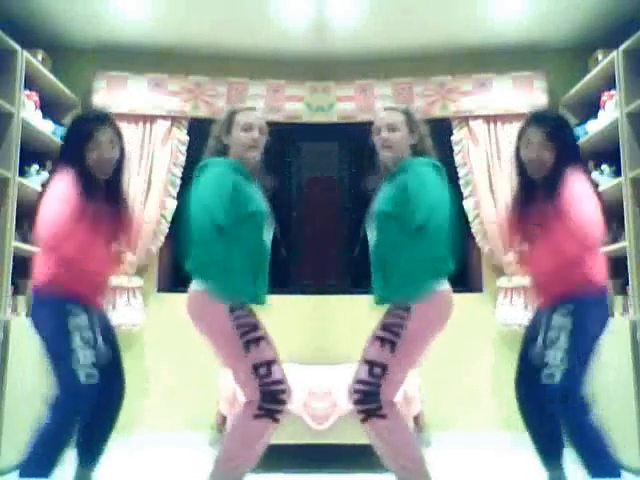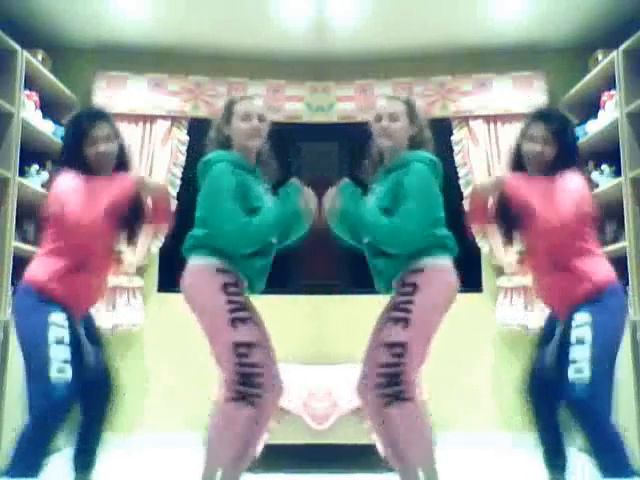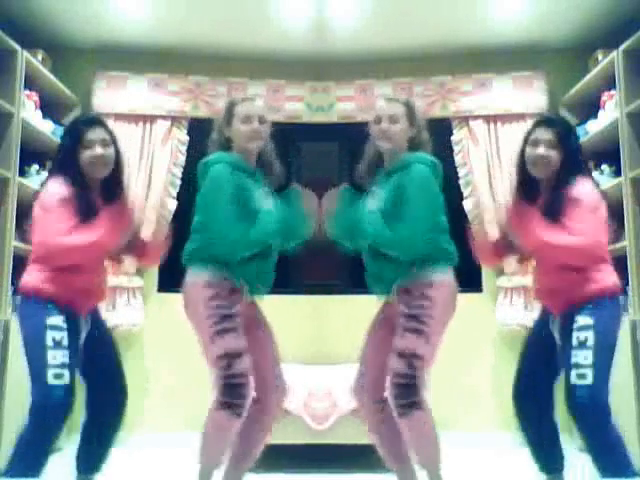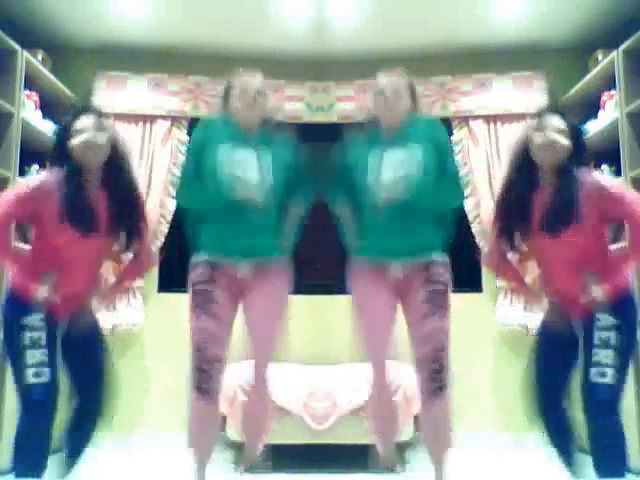
dt=0.2s
person 1, frame 1
left shoulder: (248, 183)
right shoulder: (221, 176)
right elbow: (202, 221)
right wrist: (225, 286)
left hip: (234, 302)
right hip: (217, 301)
left knee: (267, 396)
right knee: (270, 395)
person 1, frame 2
left shoulder: (256, 176)
right shoulder: (223, 172)
left elbow: (275, 234)
right elbow: (237, 235)
left wrist: (301, 211)
right wrist: (289, 207)
left hip: (233, 282)
right hip: (212, 276)
left knee: (268, 385)
right knee: (245, 380)
person 1, frame 3
left shoulder: (262, 177)
right shoulder: (221, 175)
left elbow: (276, 238)
right elbow: (231, 240)
left wrist: (301, 217)
right wrist: (288, 216)
left hip: (239, 291)
right hip: (211, 285)
left knee: (272, 389)
right knee: (235, 386)
person 1, frame 4
left shoulder: (281, 146)
right shoulder: (208, 136)
left elbow: (298, 187)
right elbow: (188, 195)
left wrist: (294, 211)
right wrist: (231, 194)
left hip: (268, 267)
right hip: (215, 264)
left knee: (261, 363)
right knee: (206, 369)
person 2, frame 1
left shoulder: (418, 176)
right shoulder: (391, 183)
left elbow: (437, 222)
left wrist: (412, 286)
left hip: (421, 300)
right hip: (405, 301)
left knee: (369, 395)
right knee: (372, 396)
person 2, frame 2
left shoulder: (415, 171)
right shoulder: (382, 175)
left elbow: (402, 234)
right elbow: (365, 234)
left wrist: (349, 207)
right wrist: (339, 211)
left hip: (427, 276)
right hip: (406, 282)
left knee: (395, 379)
right knee: (371, 385)
person 2, frame 3
left shoulder: (418, 174)
right shoulder: (377, 178)
left elbow: (409, 240)
right elbow: (365, 237)
left wrist: (351, 217)
right wrist: (337, 217)
left hip: (427, 286)
right hip: (400, 290)
left knee: (405, 386)
right knee: (366, 389)
person 2, frame 4
left shoulder: (431, 136)
right shoulder: (358, 145)
left elbow: (451, 195)
right elbow: (339, 186)
left wrist: (409, 195)
right wrist: (345, 211)
left hip: (424, 264)
right hip: (372, 268)
left knee: (432, 371)
right knee: (378, 366)
person 3, frame 1
left shoulder: (110, 193)
right shoulder: (67, 184)
left elbow: (122, 231)
right elbow: (54, 233)
left hip: (89, 304)
right hip: (60, 301)
left knee: (111, 392)
right knee: (78, 396)
person 3, frame 2
left shoulder: (108, 187)
right shoulder: (70, 183)
left elbow: (161, 218)
right elbow: (85, 218)
left wrist: (154, 194)
right wrist: (130, 184)
left hip: (75, 308)
right hip: (43, 301)
left knee: (98, 391)
right knee: (54, 397)
person 3, frame 3
left shoulder: (111, 200)
right shoulder: (58, 192)
left elbow: (147, 255)
right elbow: (50, 248)
left wrist: (157, 239)
right wrist: (112, 229)
left hip: (84, 311)
right hip: (46, 304)
left knee: (111, 397)
right knee: (54, 400)
person 3, frame 4
left shoulder: (121, 197)
right shoulder: (47, 186)
left elbow: (142, 253)
left wrist: (108, 291)
left hip: (76, 311)
right hip: (32, 307)
left knee: (92, 398)
right knee: (40, 401)
person 4, frame 1
left shoulder: (572, 183)
right shoulder: (529, 192)
left elbow: (585, 233)
right elbow: (517, 235)
left wrist: (533, 259)
left hip: (578, 301)
right hip: (551, 303)
left knee: (561, 396)
right knee: (529, 391)
person 4, frame 2
left shoulder: (569, 183)
right shoulder: (529, 187)
left elbow: (554, 216)
right elbow: (479, 218)
left wrist: (508, 184)
right wrist: (484, 194)
left hip: (596, 301)
right hip: (564, 308)
left knee: (585, 396)
right knee: (542, 391)
person 4, frame 3
left shoulder: (581, 191)
right shoulder: (528, 200)
left elbow: (589, 248)
right elbow: (493, 256)
left wrist: (527, 229)
right wrist: (480, 234)
left hip: (593, 305)
right hip: (555, 310)
left knee: (586, 401)
right knee: (528, 396)
person 4, frame 4
left shoulder: (592, 186)
right shoulder: (518, 197)
right elbow: (496, 253)
right wrist: (532, 292)
left hip: (607, 307)
right hip: (562, 311)
left knee: (600, 401)
right knee: (548, 398)
